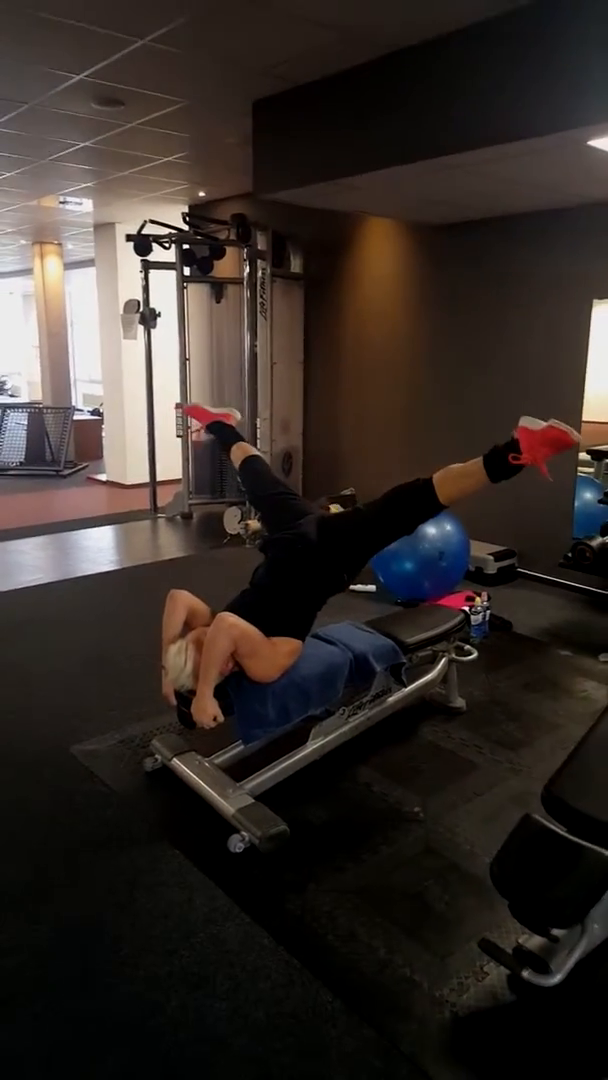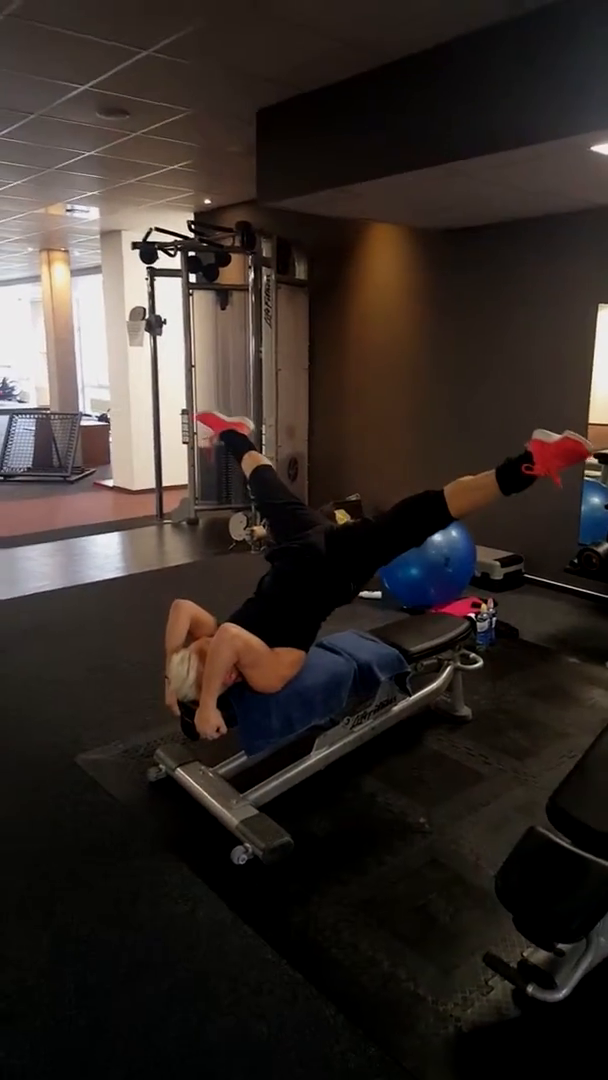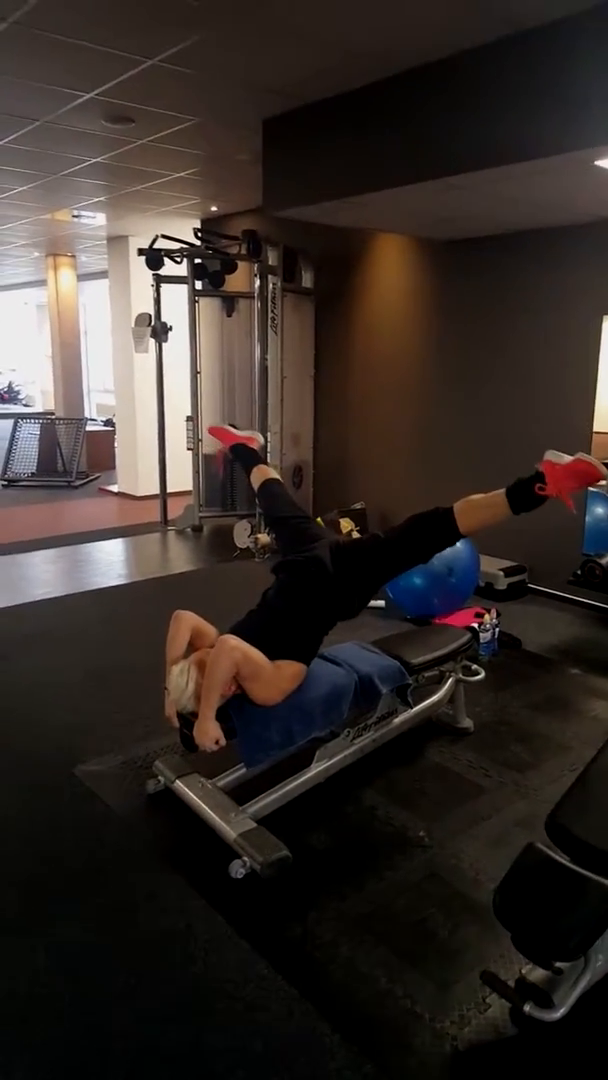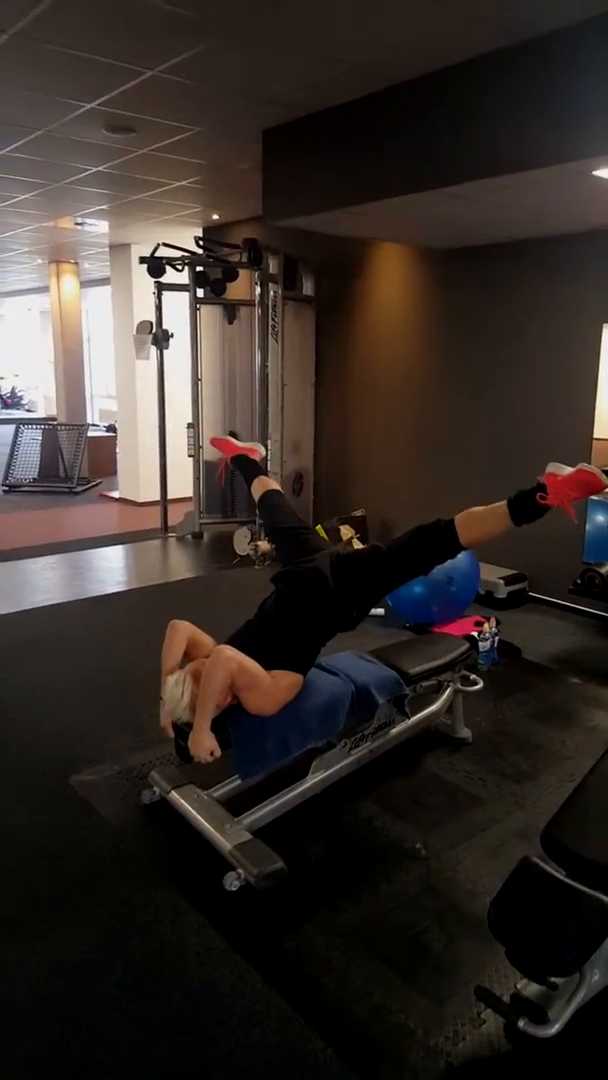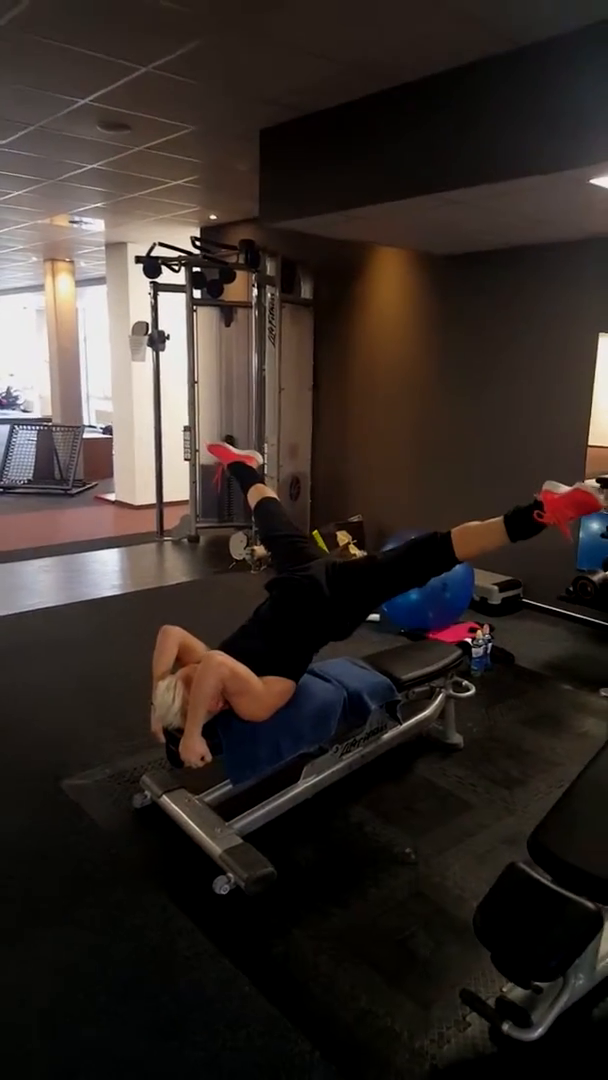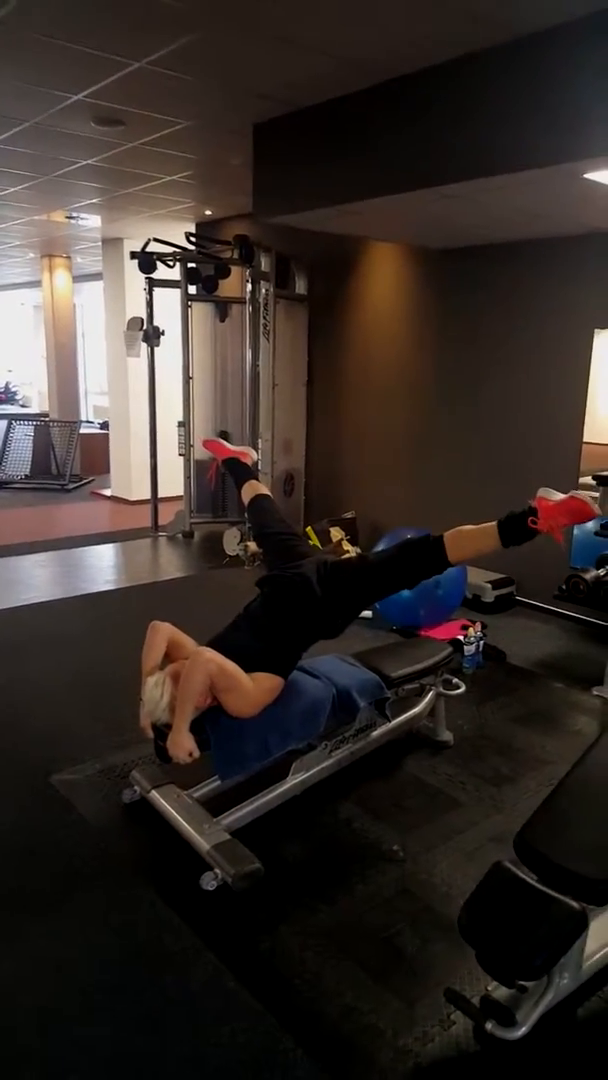
dt=0.2s
person 1, frame 1
left shoulder: (264, 664)
right shoulder: (218, 644)
left wrist: (202, 696)
left hip: (323, 556)
right hip: (292, 541)
left knee: (409, 506)
right knee: (260, 482)
left ankle: (520, 451)
right ankle: (221, 426)
person 1, frame 2
left shoulder: (266, 675)
right shoulder: (219, 653)
left wrist: (206, 707)
right wrist: (172, 678)
left hip: (330, 567)
right hip: (299, 552)
left knee: (420, 518)
right knee: (268, 491)
left ankle: (532, 464)
right ankle: (233, 434)
person 1, frame 3
left shoulder: (266, 687)
right shoulder: (219, 665)
left wrist: (205, 719)
right wrist: (173, 690)
left hip: (334, 581)
right hip: (304, 566)
left knee: (430, 533)
right knee: (277, 506)
left ankle: (544, 483)
right ankle: (244, 448)
person 1, frame 4
left shoulder: (262, 698)
right shoulder: (215, 675)
right elbow: (178, 627)
left wrist: (200, 730)
right wrist: (168, 700)
left hip: (334, 592)
right hip: (303, 576)
left knee: (430, 545)
right knee: (278, 517)
left ankle: (547, 495)
right ankle: (245, 459)
person 1, frame 5
left shoulder: (254, 703)
right shoulder: (208, 680)
right elbow: (169, 633)
left wrist: (191, 736)
right wrist: (158, 703)
left hip: (327, 601)
right hip: (297, 584)
left knee: (426, 557)
right knee: (274, 525)
left ankle: (543, 512)
right ankle: (242, 466)
person 1, frame 6
left shoulder: (242, 700)
right shoulder: (199, 678)
right elbow: (159, 628)
left wrist: (179, 733)
right wrist: (147, 700)
left hip: (320, 599)
right hip: (288, 582)
left knee: (419, 558)
right knee: (265, 519)
left ankle: (538, 518)
right ankle: (238, 462)
